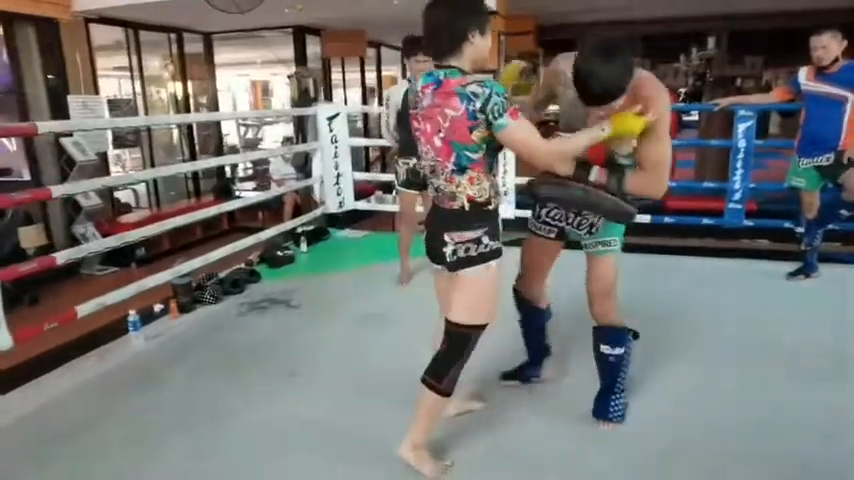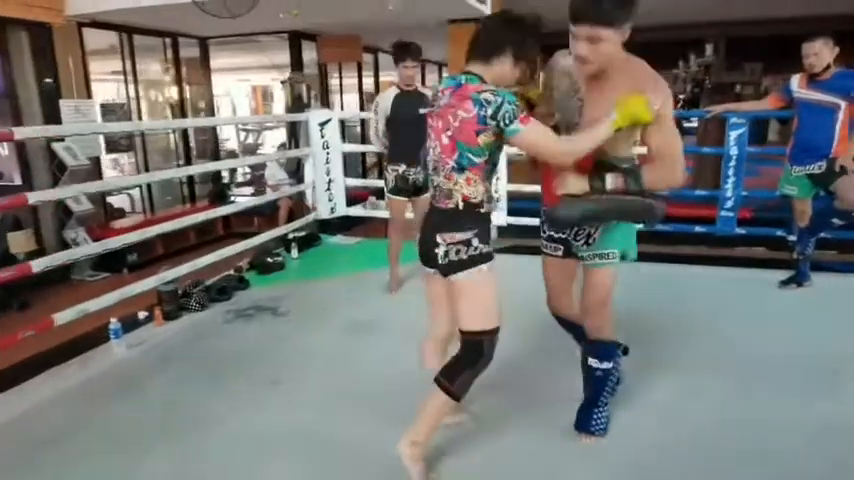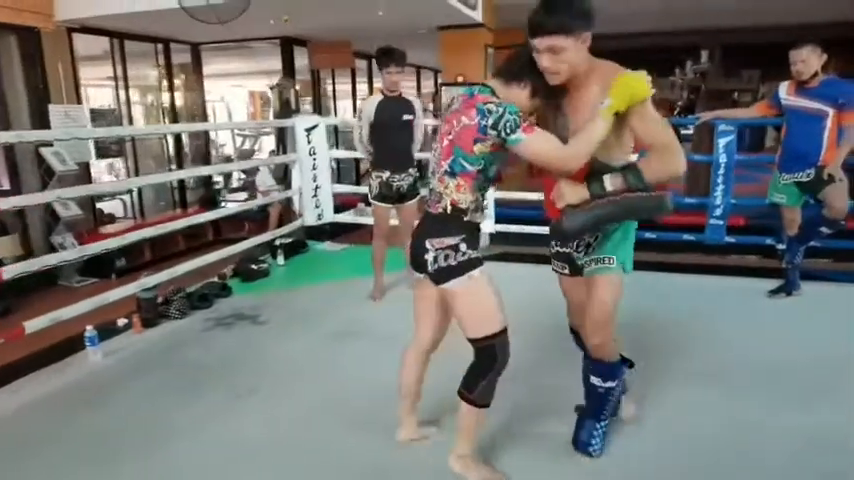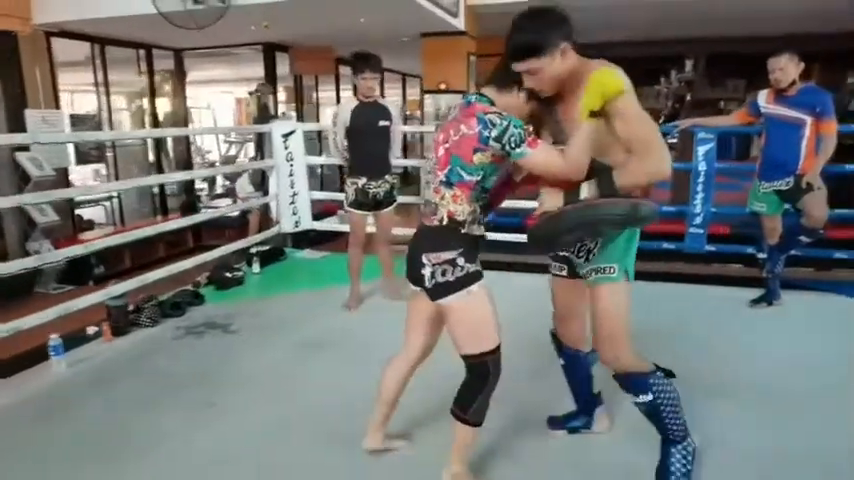
dt=0.2s
person 1, frame 1
left shoulder: (422, 88)
right shoulder: (482, 93)
right elbow: (547, 156)
right wrist: (611, 127)
left hip: (438, 223)
right hip: (473, 230)
left knee: (452, 328)
right knee: (460, 342)
left ankle: (448, 401)
person 1, frame 2
left shoulder: (446, 91)
right shoulder: (495, 100)
right elbow: (561, 153)
right wrist: (621, 115)
left hip: (434, 227)
right hip: (464, 234)
left knee: (442, 333)
right knee: (478, 349)
left ankle: (438, 411)
right ankle: (415, 441)
person 1, frame 3
left shoulder: (465, 99)
right shoulder: (499, 113)
right elbow: (568, 159)
right wrist: (614, 102)
left hip: (430, 236)
right hip: (453, 242)
left knee: (425, 340)
right knee: (493, 352)
left ankle: (407, 423)
person 1, frame 4
left shoulder: (467, 109)
right shoulder: (501, 123)
right elbow: (570, 168)
left hip: (426, 249)
right hip: (451, 255)
left knee: (414, 351)
right knee: (485, 370)
left ankle: (375, 432)
person 2, frame 1
left shoulder: (651, 98)
right shoulder: (562, 68)
left elbow: (656, 183)
left knee: (601, 300)
right knee: (527, 283)
left ankle: (612, 389)
right ankle: (536, 361)
person 2, frame 2
left shoulder: (647, 88)
right shoulder: (559, 67)
left elbow: (672, 172)
left wrist: (596, 183)
right hip: (561, 200)
left knee: (596, 313)
right knee: (560, 305)
left ankle: (595, 400)
right ankle: (602, 372)
person 2, frame 3
left shoulder: (619, 85)
right shoulder: (548, 85)
left elbow: (672, 161)
left wrist: (594, 188)
left hip: (608, 218)
right hip: (565, 216)
left knee: (597, 332)
right knee: (580, 322)
left ankle: (597, 414)
right ankle: (609, 396)
person 2, frame 4
left shoulder: (605, 83)
right shoulder: (549, 92)
left elbow: (657, 163)
left wrist: (574, 194)
left hip: (609, 225)
left knee: (614, 351)
right knee: (565, 327)
left ankle: (677, 441)
right ankle: (588, 410)
person 3, frame 1
right shoulder: (396, 94)
right elbow: (387, 130)
right wrist: (403, 146)
right hip: (408, 164)
right knee: (408, 216)
right ankle: (405, 265)
person 3, frame 2
left shoulder: (429, 98)
right shoulder: (385, 99)
right elbow: (376, 135)
left wrist: (419, 152)
right wrist: (395, 154)
left hip: (423, 168)
right hip: (397, 170)
left knee: (424, 221)
right knee: (397, 223)
right ankle: (394, 273)
person 3, frame 3
left shoulder: (414, 104)
right shoulder: (370, 105)
right elbow: (361, 142)
left wrist: (403, 158)
right wrist: (380, 159)
left hip: (408, 175)
right hip: (381, 176)
left knee: (409, 229)
right knee: (381, 231)
right ankle: (378, 282)
person 3, frame 4
left shoulder: (390, 111)
right shoulder: (345, 110)
right elbow: (336, 147)
left wrist: (380, 164)
right wrist: (356, 165)
left hip: (384, 181)
right hip: (358, 183)
left knee: (385, 237)
right knee: (357, 238)
left ankle: (390, 284)
right ankle: (355, 291)
person 4, frame 1
right shoulder: (805, 75)
right elbow: (772, 96)
right wrist: (733, 100)
right hip: (807, 152)
right knee: (808, 205)
left ankle: (816, 226)
right ankle: (809, 263)
person 4, frame 2
right shoulder: (797, 83)
right elbow: (765, 104)
right wrist: (726, 107)
left hip: (832, 158)
right hip: (799, 160)
right knee: (801, 212)
left ankle: (808, 235)
right ankle: (802, 272)
person 4, frame 3
right shoulder: (786, 90)
right elbow: (754, 111)
right wrist: (716, 113)
left hip: (821, 166)
right hip: (787, 168)
right knee: (790, 221)
left ankle: (799, 242)
right ankle: (791, 280)
person 4, frame 4
left shoulder: (818, 98)
right shoulder: (764, 98)
left elbow: (829, 138)
right elbow: (733, 119)
left wrist: (815, 171)
right wrist: (695, 121)
left hip: (800, 173)
right hip: (767, 176)
left knee: (818, 217)
right knee: (770, 230)
left ankle: (779, 253)
right ankle: (772, 289)
